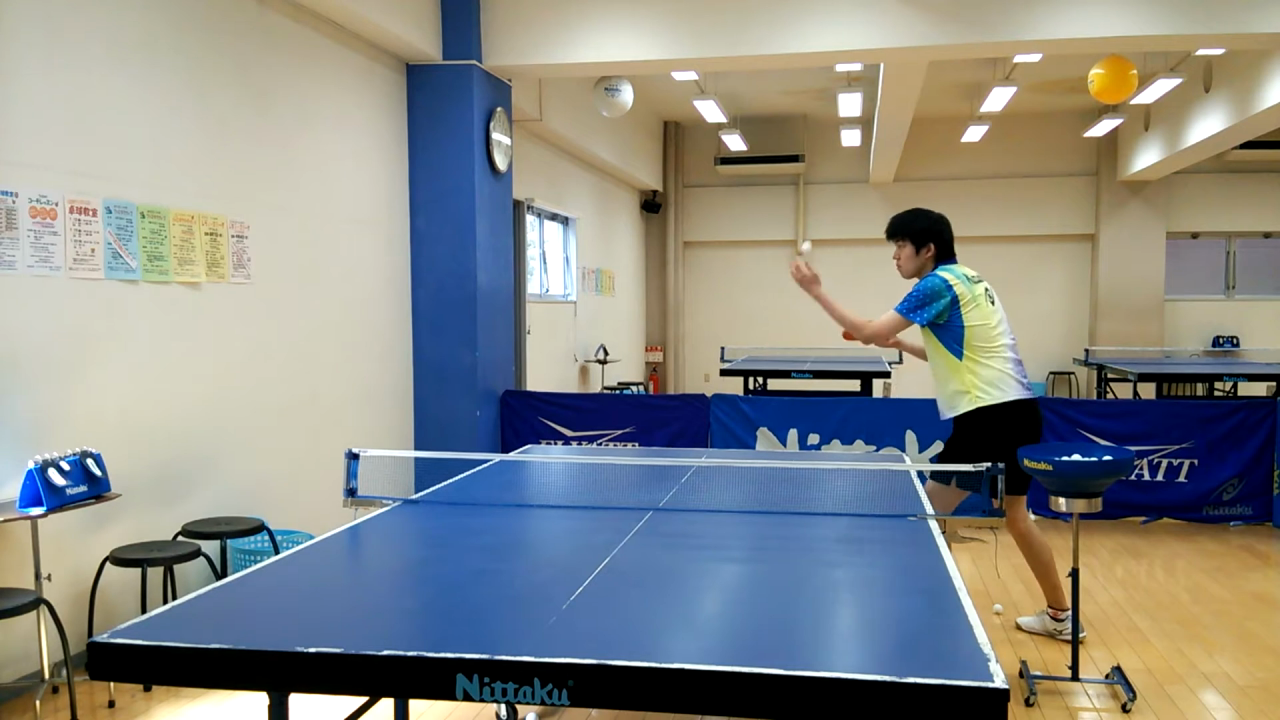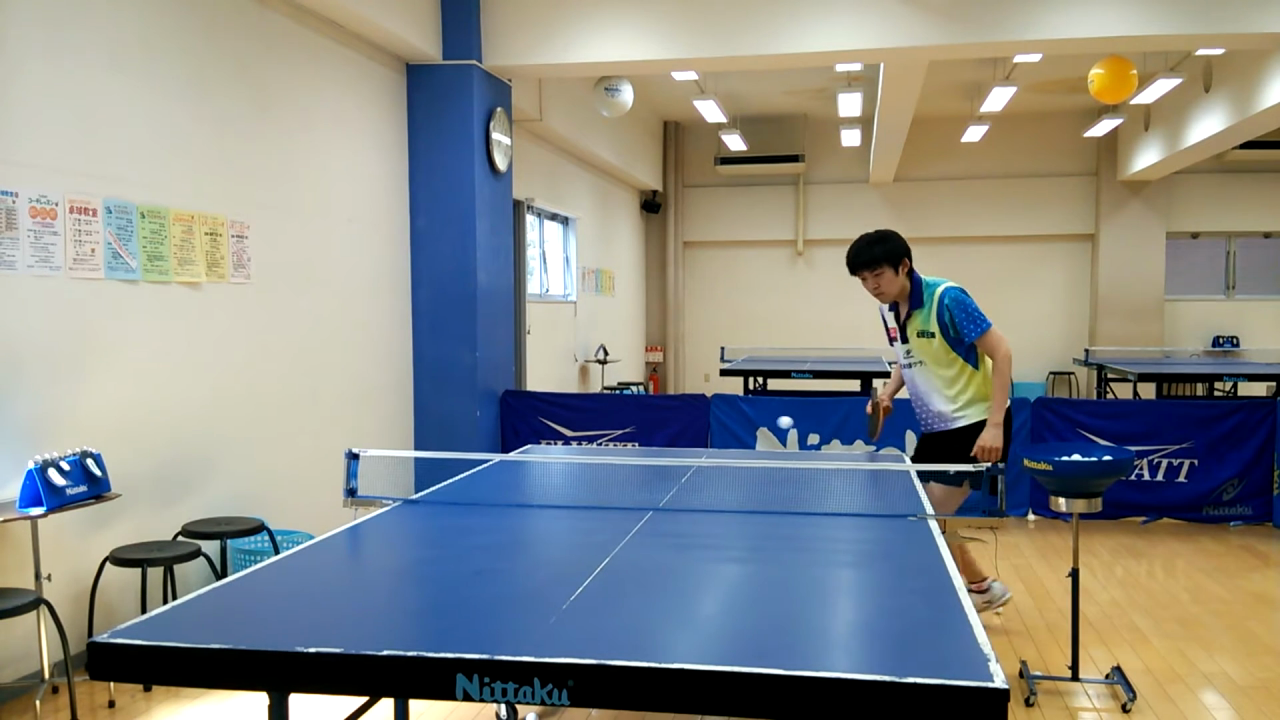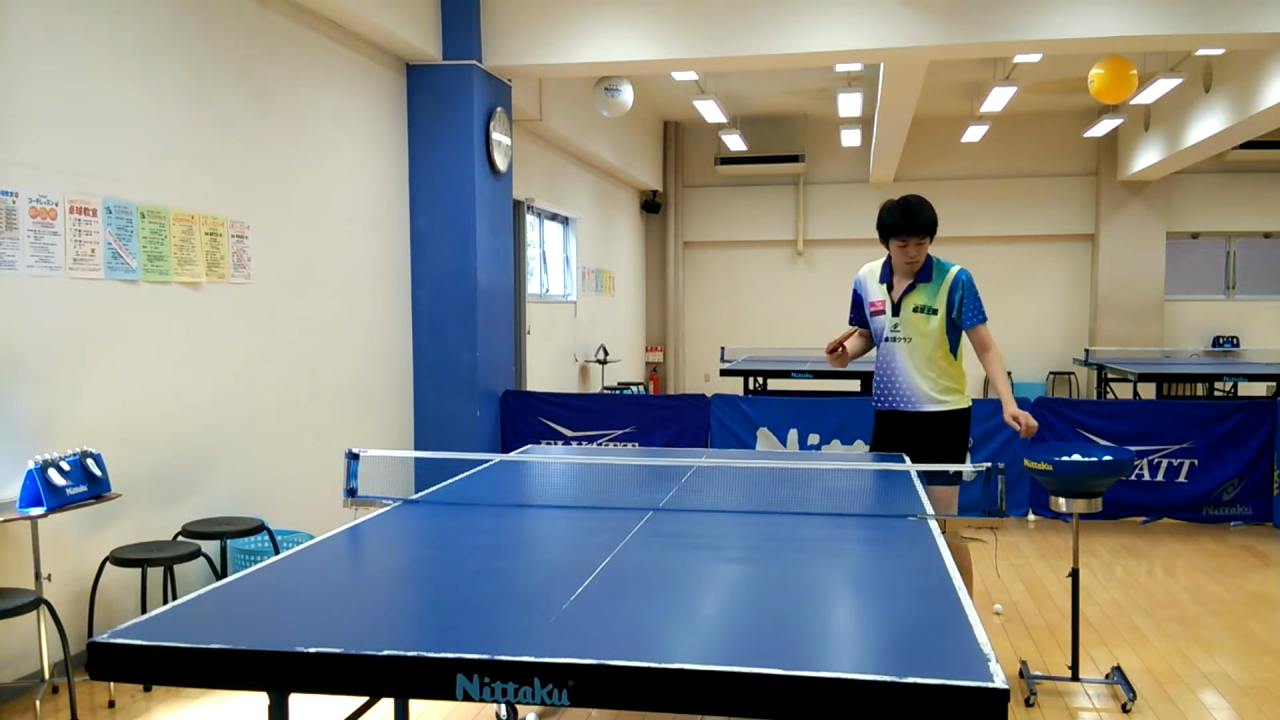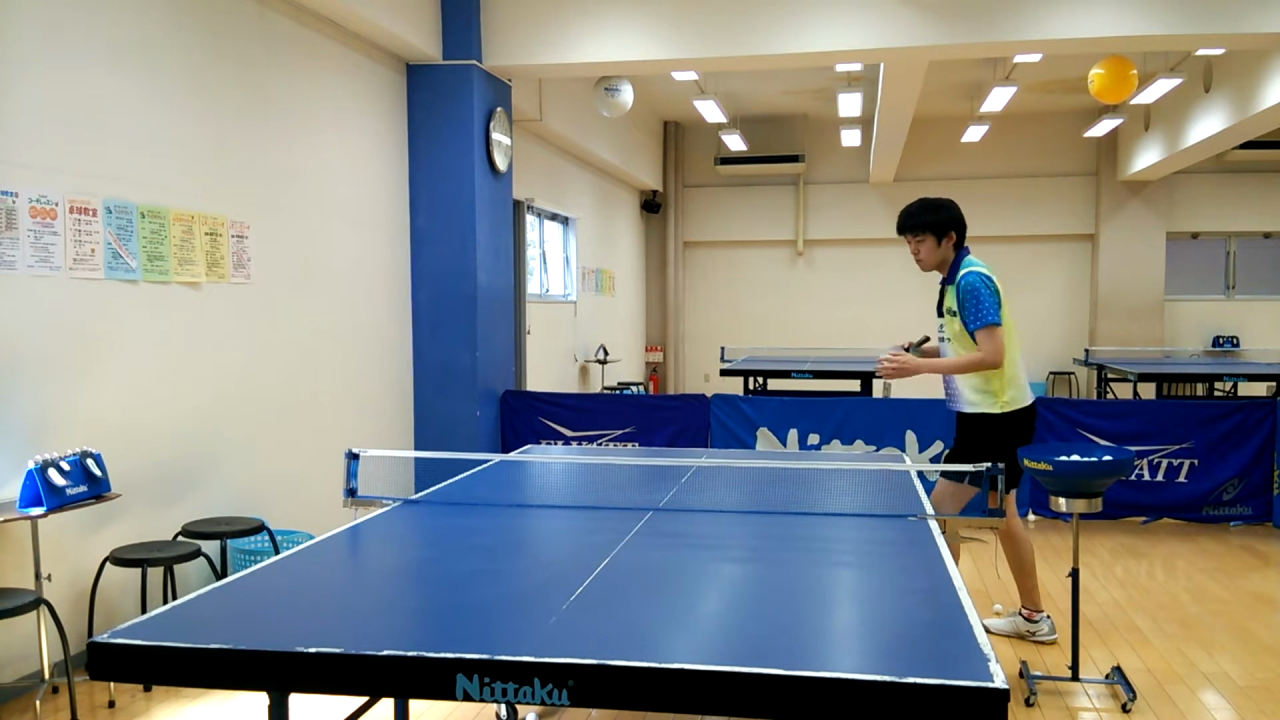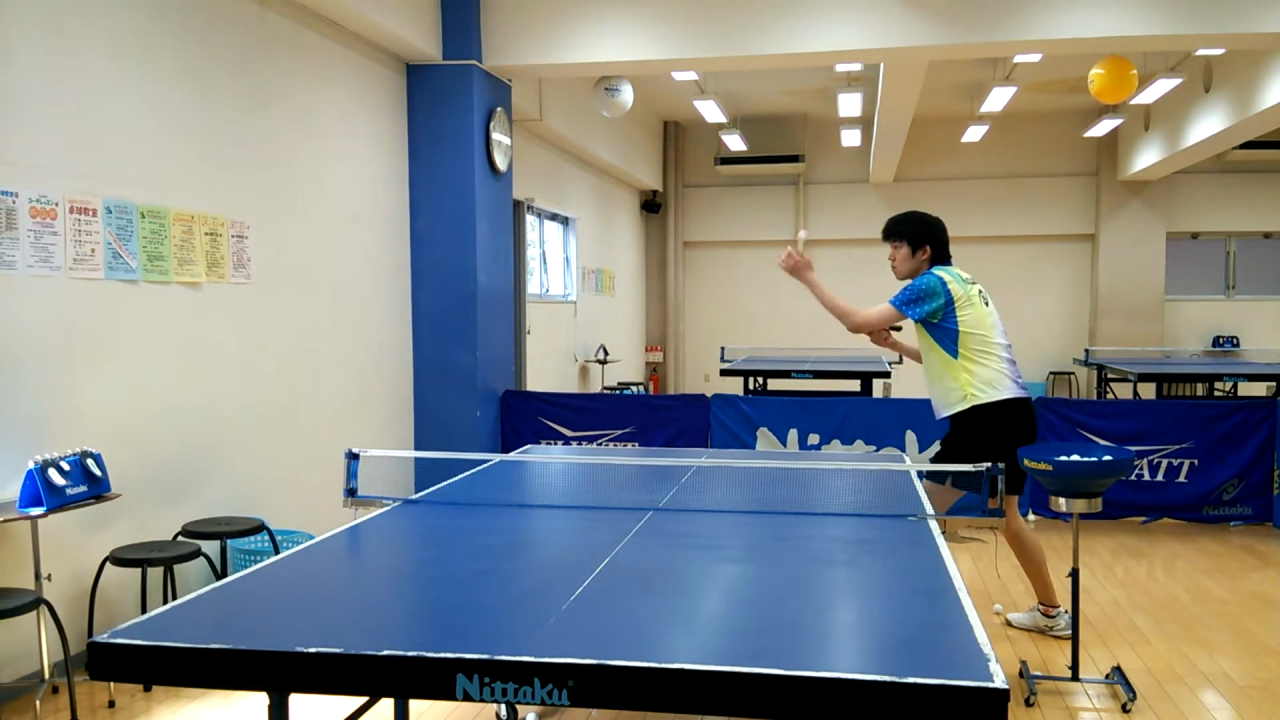
dt=1s
person 1, frame 1
left shoulder: (939, 284)
right shoulder: (969, 281)
left elbow: (870, 334)
left wrist: (817, 292)
right wrist: (907, 344)
left hip: (988, 417)
right hip: (1020, 411)
left knee: (931, 514)
right knee: (1016, 515)
right ankle: (1060, 615)
person 1, frame 2
left shoulder: (947, 298)
right shoulder: (888, 306)
left elbow: (1000, 353)
left wrist: (995, 425)
right wrist: (887, 392)
left hip: (971, 422)
right hip: (936, 426)
left knee: (931, 519)
right ankle: (982, 585)
person 1, frame 3
left shoulder: (955, 280)
right shoulder: (866, 280)
left elbow: (986, 348)
left wrist: (1008, 403)
right wrist: (845, 353)
left hip: (943, 415)
right hip: (890, 413)
left knee: (942, 522)
person 1, frame 4
left shoulder: (971, 280)
right shoulder: (957, 278)
left elbow: (991, 356)
left wrist: (921, 366)
right wrist: (927, 352)
left hip: (993, 416)
right hip: (1003, 411)
left knee: (939, 513)
right knee: (1003, 513)
right ankle: (1033, 616)
person 1, frame 5
left shoulder: (934, 283)
right shoulder: (961, 284)
left elbow: (859, 322)
left wrist: (809, 279)
right wrist: (905, 347)
left hip: (985, 417)
right hip: (1013, 411)
right knee: (1007, 515)
right ankle: (1051, 613)
